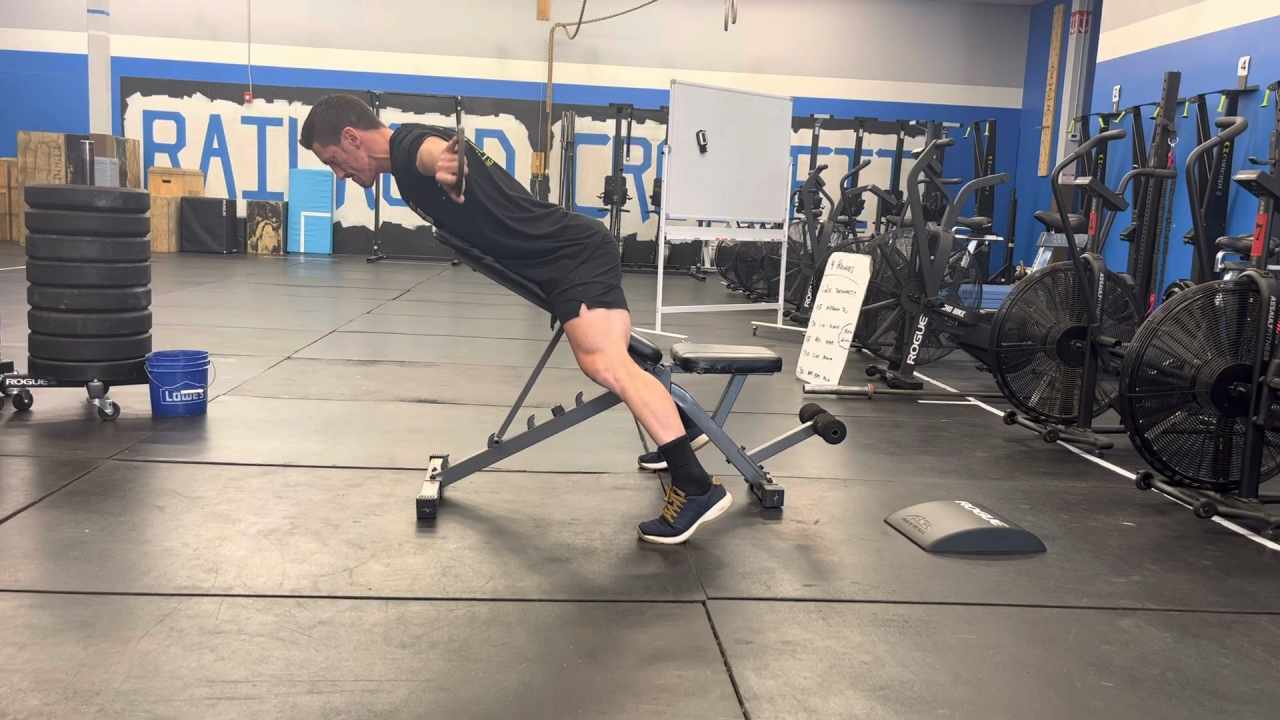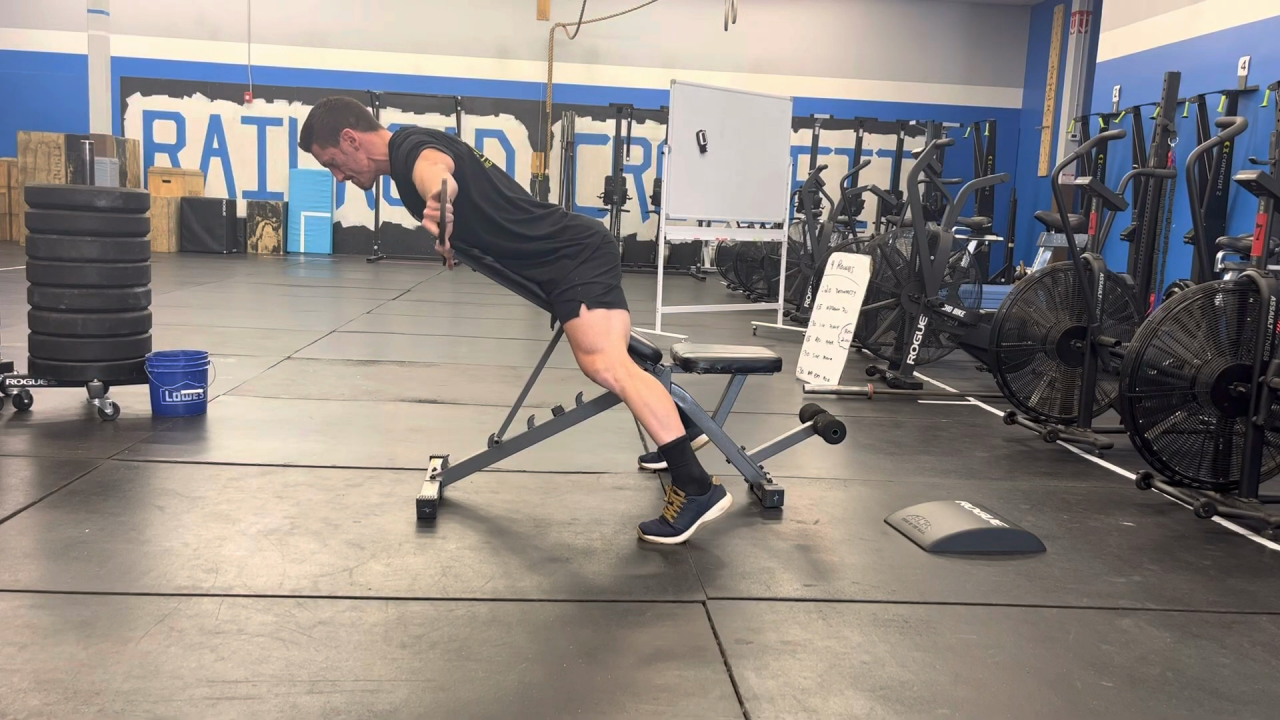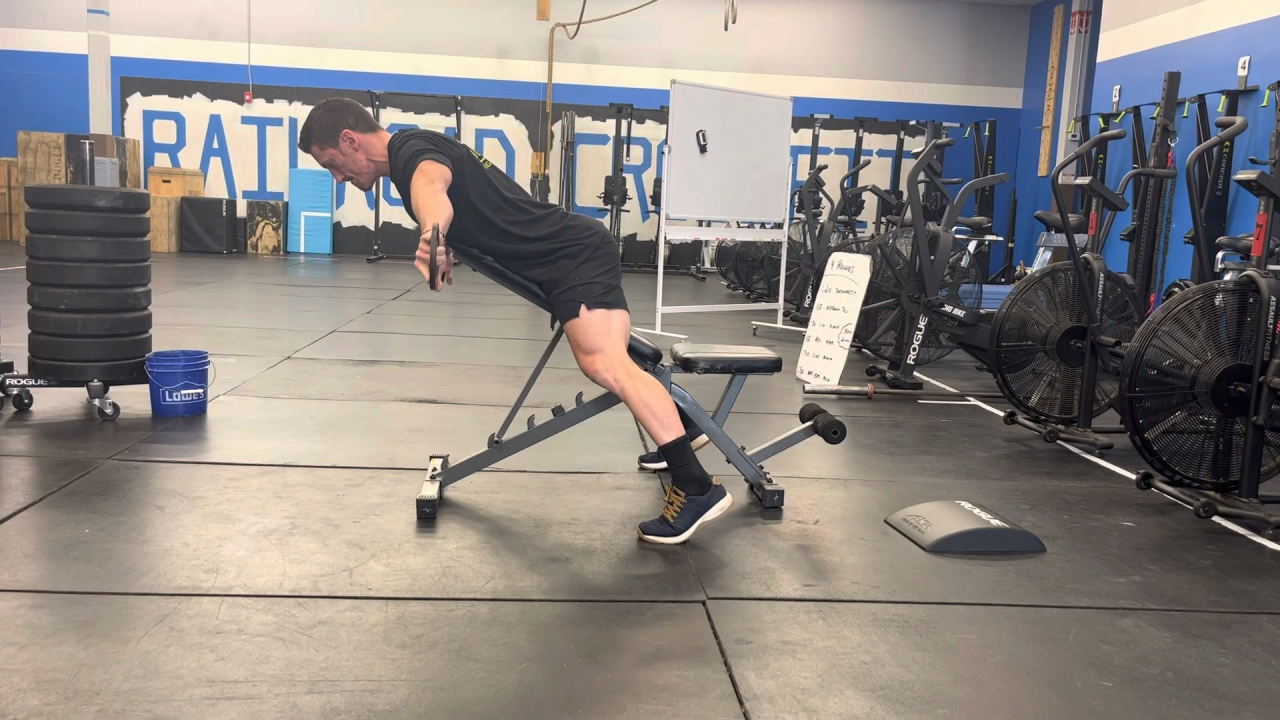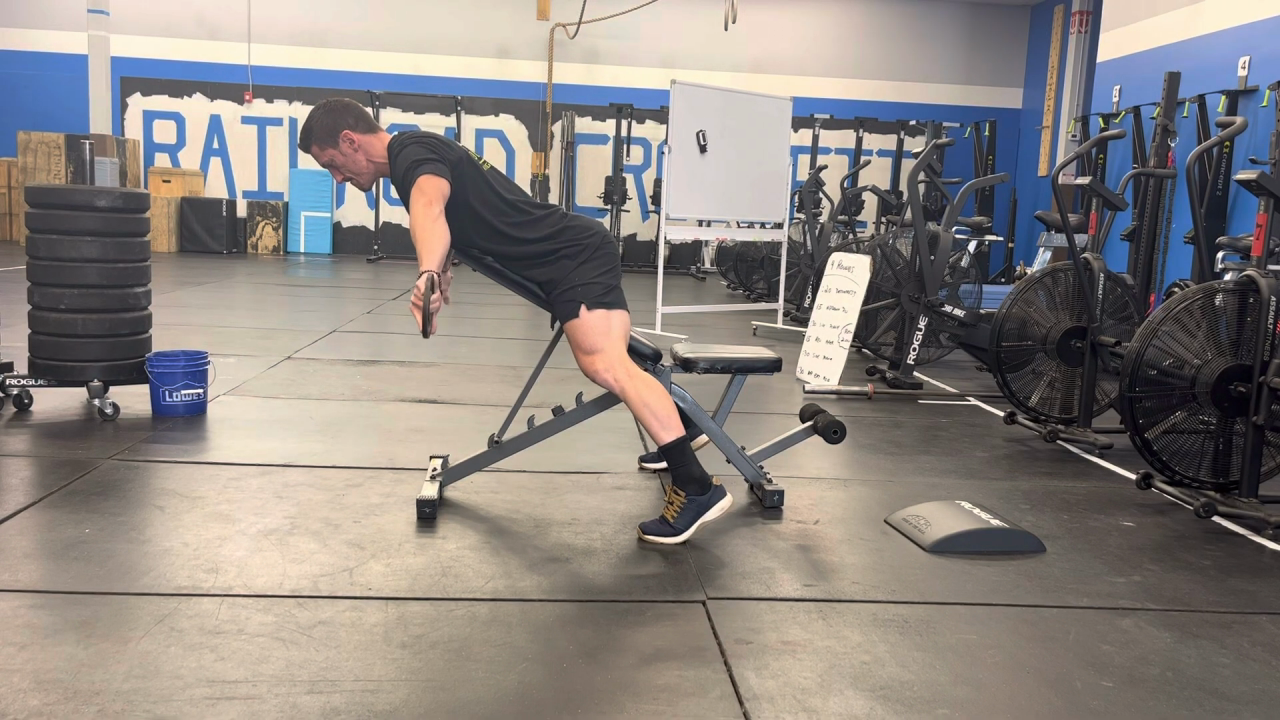
dt=0.5s
person 1, frame 1
left shoulder: (409, 144)
right shoulder: (408, 156)
left elbow: (434, 147)
left wrist: (448, 161)
left hip: (576, 254)
right hip: (570, 252)
left knee: (604, 363)
right knee: (609, 353)
left ankle: (696, 487)
right ankle: (682, 426)
person 1, frame 2
left shoulder: (409, 148)
right shoulder: (413, 148)
left elbow: (433, 168)
left wrist: (439, 197)
right wrist: (448, 237)
left hip: (574, 253)
right hip: (569, 252)
left knee: (603, 363)
right knee: (610, 356)
left ankle: (696, 487)
right ankle: (681, 426)
person 1, frame 3
left shoulder: (411, 149)
right shoulder: (414, 149)
left elbow: (431, 187)
left wrist: (432, 237)
right wrist: (445, 250)
left hip: (576, 253)
right hip: (571, 251)
left knee: (604, 363)
right knee: (608, 355)
left ankle: (697, 486)
right ankle: (681, 427)
person 1, frame 4
left shoulder: (410, 153)
right shoulder: (414, 151)
left elbow: (428, 208)
left wrist: (427, 274)
right wrist: (441, 271)
left hip: (573, 254)
right hip: (570, 252)
left knee: (603, 363)
right knee: (609, 356)
left ankle: (696, 487)
right ankle: (681, 428)
